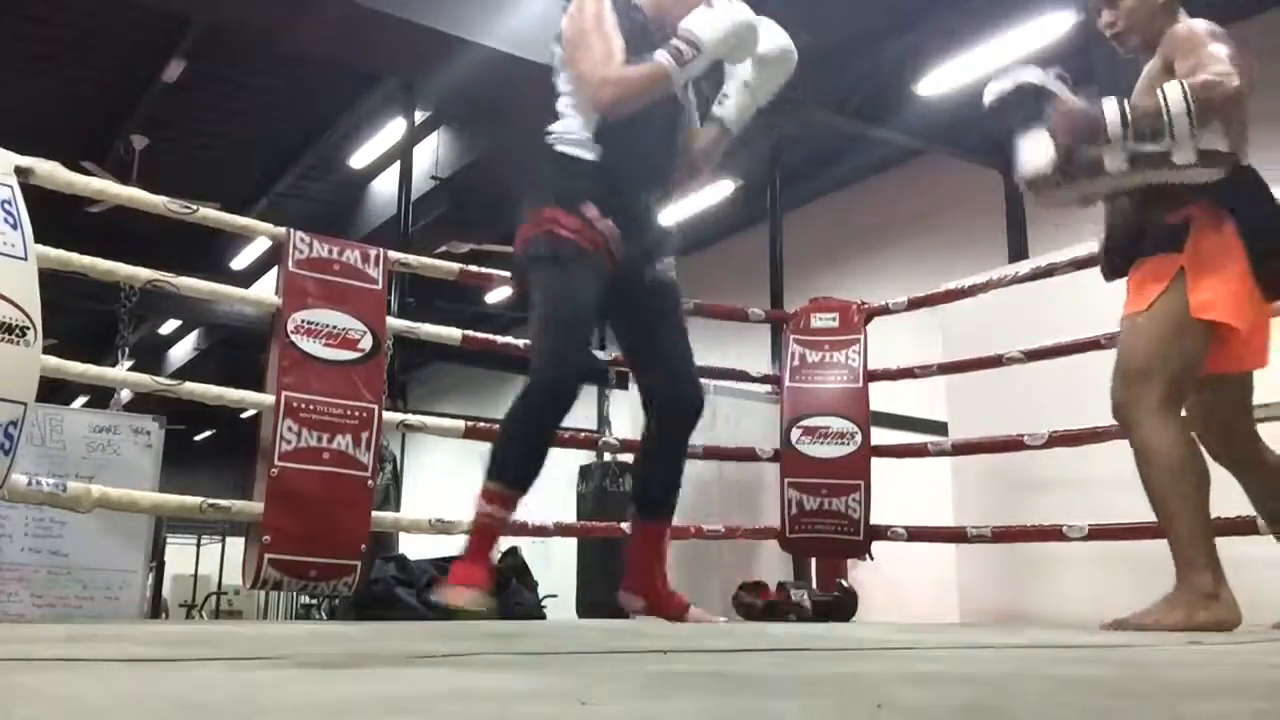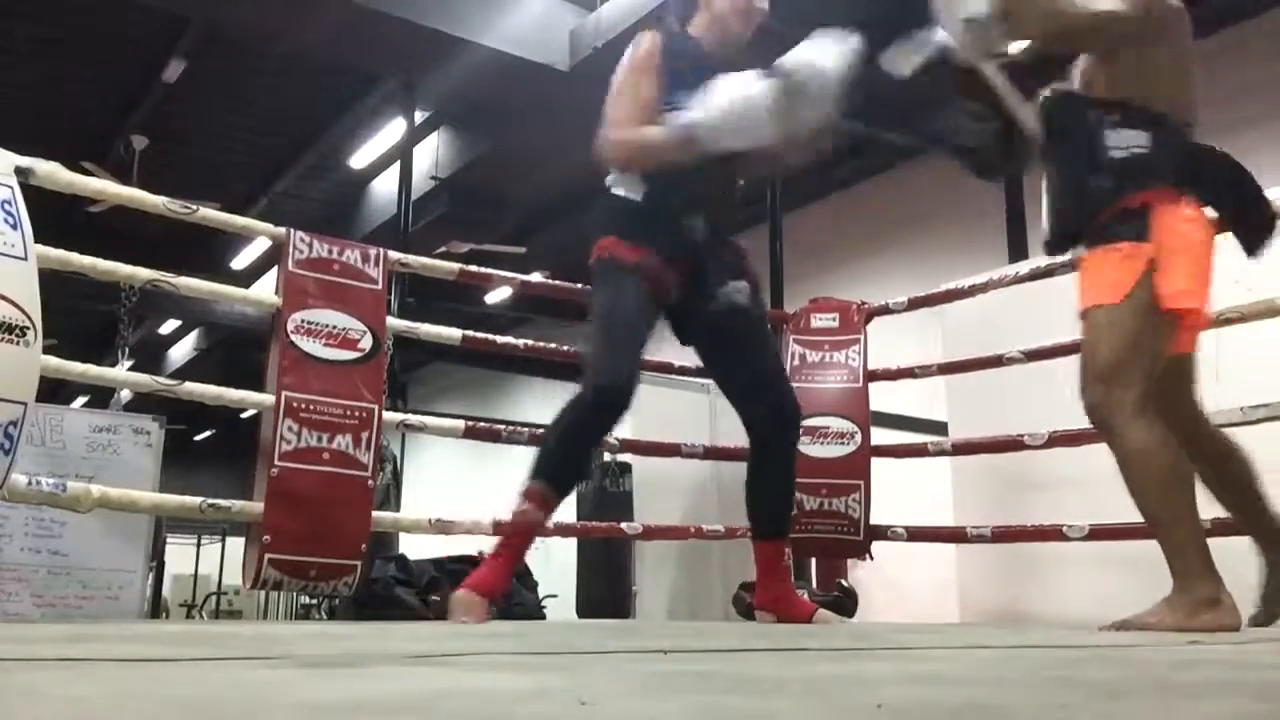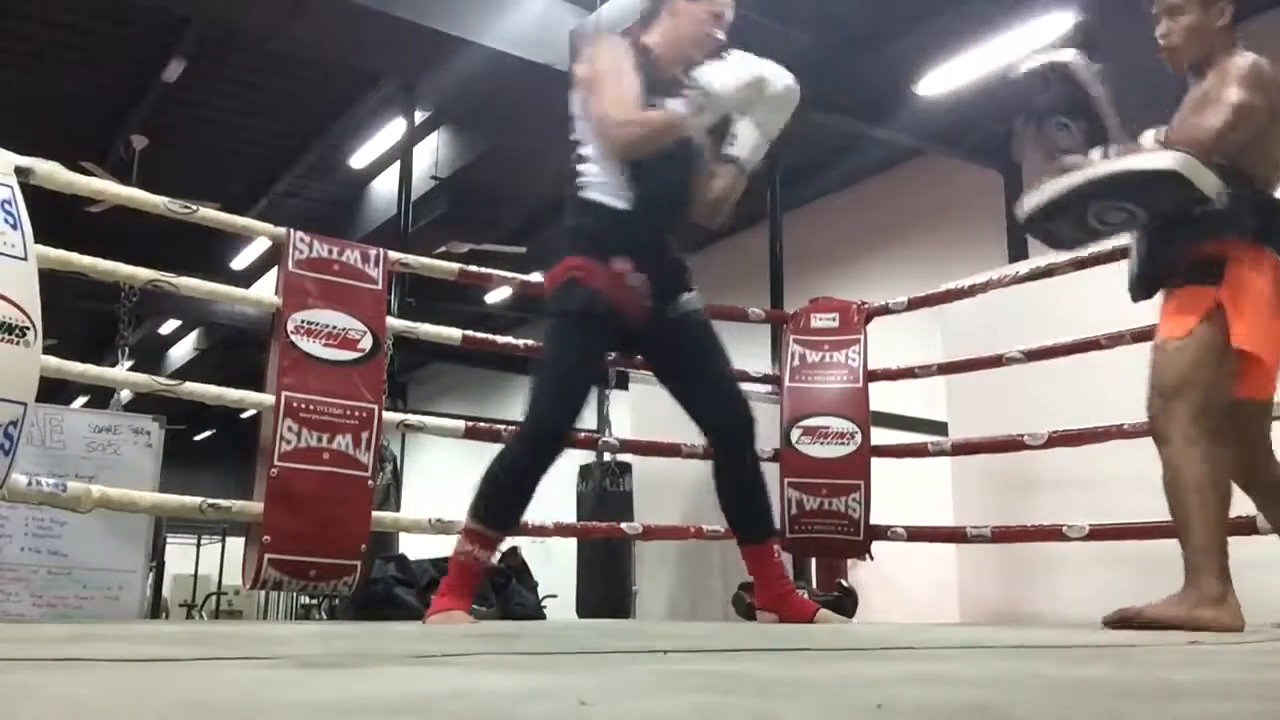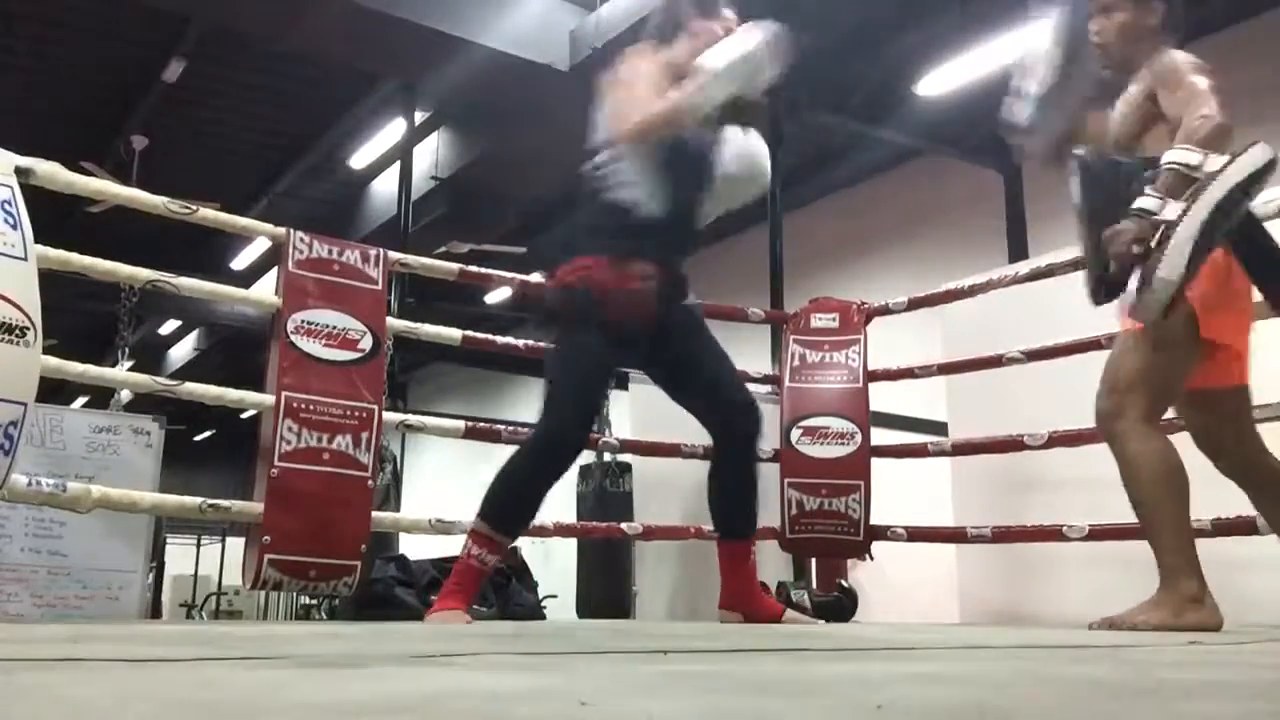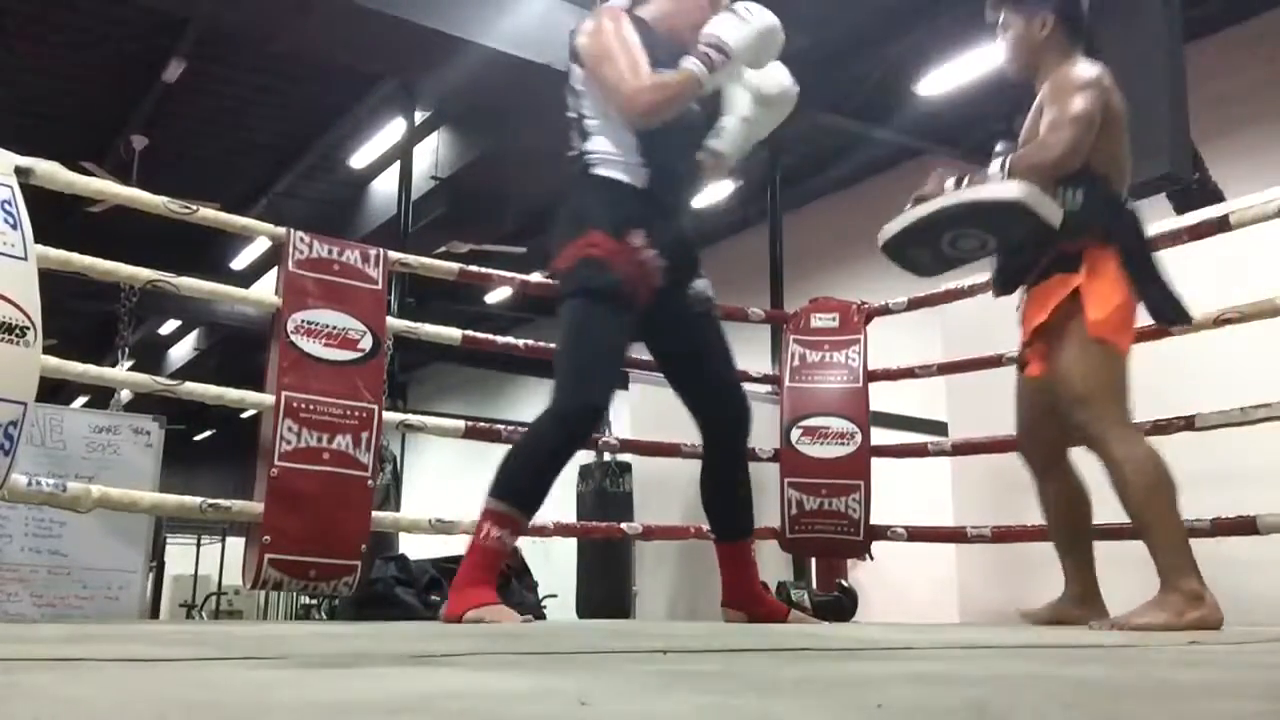
dt=0.5s
person 1, frame 1
right shoulder: (1150, 73)
left elbow: (1223, 89)
right elbow: (1133, 164)
left wrist: (1104, 120)
right wrist: (1071, 137)
left hip: (1194, 242)
right hip: (1178, 252)
left knee: (1140, 399)
right knee: (1228, 436)
left ankle: (1200, 589)
person 1, frame 2
right shoulder: (1089, 56)
left hip: (1146, 226)
right hip: (1122, 234)
left knee: (1115, 398)
right knee: (1175, 417)
left ankle: (1199, 593)
person 1, frame 3
right shoulder: (1204, 95)
left elbow: (1203, 143)
right elbow: (1166, 179)
left wrist: (1105, 163)
left hip: (1227, 274)
right hip: (1202, 281)
left knee: (1176, 419)
left ankle: (1207, 590)
person 1, frame 4
left shoulder: (1173, 69)
right shoulder: (1127, 103)
left elbow: (1209, 127)
left wrist: (1151, 214)
left hip: (1189, 278)
right hip: (1174, 283)
left knee: (1123, 411)
left ankle: (1183, 593)
person 1, frame 5
left shoulder: (1080, 79)
right shoulder: (1058, 94)
left elbow: (1054, 152)
right elbow: (1028, 193)
left wrist: (958, 187)
right wrist: (963, 189)
left hip: (1083, 276)
right hip: (1057, 283)
left knee: (1102, 422)
right knee: (1038, 440)
left ankle: (1186, 590)
right ankle: (1081, 594)
person 2, frame 1
left shoulder: (670, 66)
left elbow: (687, 162)
right elbow: (607, 93)
left wrist: (740, 97)
left hip: (634, 232)
right hip: (573, 218)
left knee: (676, 401)
right knee: (559, 375)
left ankle: (646, 583)
right ankle: (469, 570)
person 2, frame 2
left shoulder: (744, 77)
left elbow: (795, 148)
right elbow: (615, 147)
left wrist: (811, 96)
right wrist: (700, 127)
left hip: (708, 265)
right hip: (635, 250)
left knee: (778, 416)
right knee: (608, 390)
left ankle: (777, 597)
right ankle: (493, 574)
person 2, frame 3
left shoulder: (683, 100)
right shoulder: (611, 52)
left elbow: (711, 211)
right elbow: (619, 135)
left wrist: (753, 135)
right wrist: (703, 100)
left hip: (658, 279)
right hip: (595, 267)
left knee: (732, 424)
right knee: (547, 430)
left ankle: (779, 598)
right ankle: (453, 595)
person 2, frame 4
left shoulder: (687, 124)
right shoulder: (647, 61)
right elbow: (636, 129)
left wrist: (723, 184)
right wrist: (712, 80)
left hip: (657, 292)
right hip: (603, 275)
left knee: (737, 418)
right knee: (562, 435)
left ankle: (743, 598)
right ankle: (453, 597)
person 2, frame 5
left shoulder: (672, 65)
right elbow: (638, 102)
left wrist: (736, 133)
right wrist: (719, 53)
left hip: (667, 260)
right hip: (607, 245)
left knee: (727, 416)
right knee: (583, 402)
left ankle: (745, 596)
right ankle: (472, 587)
